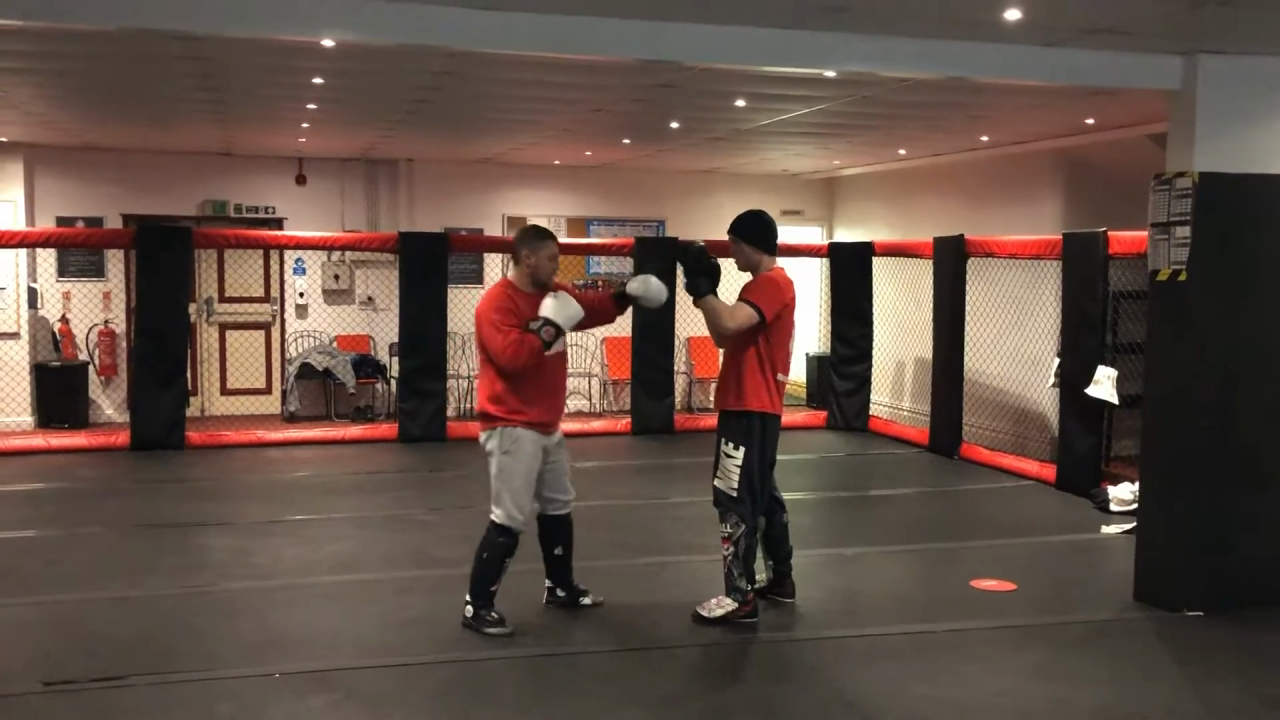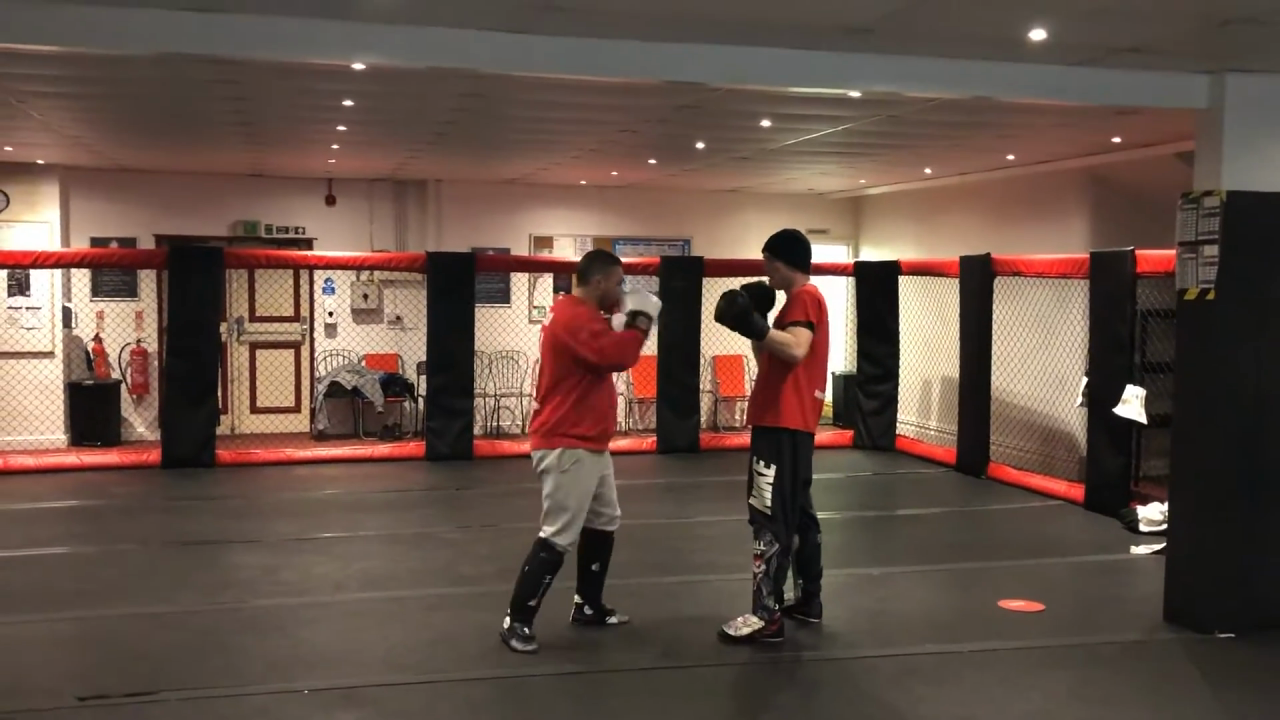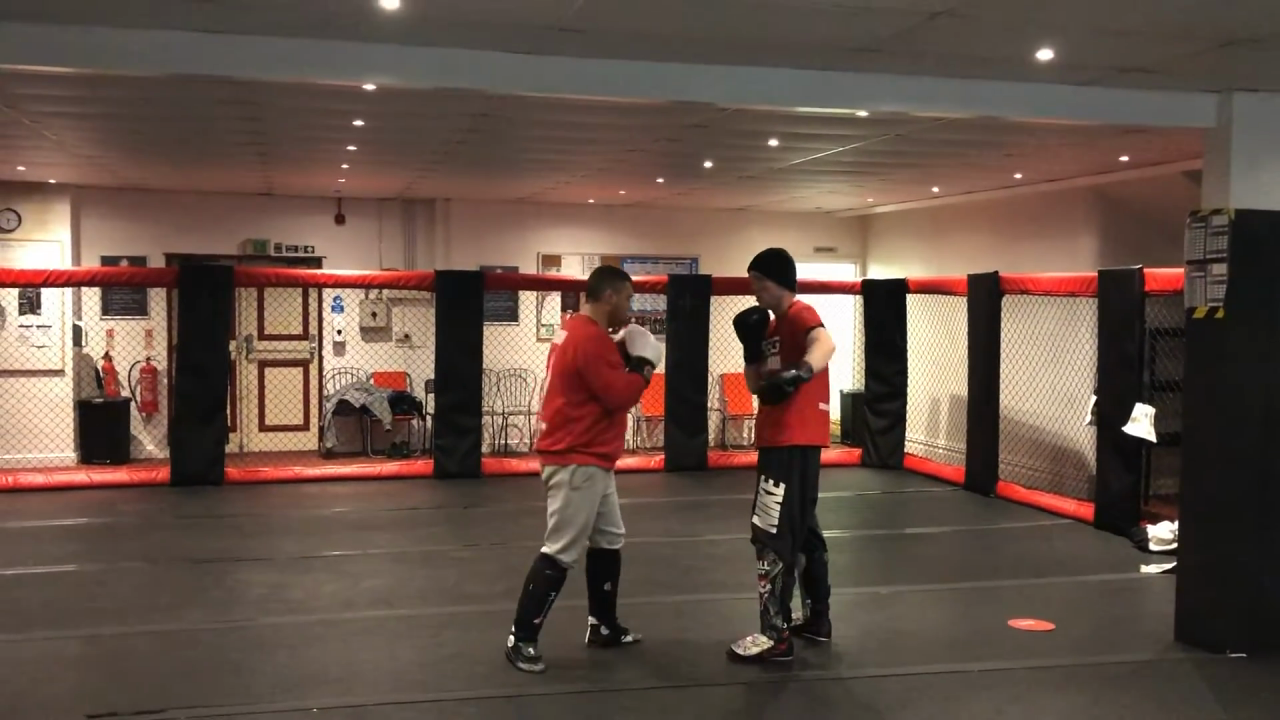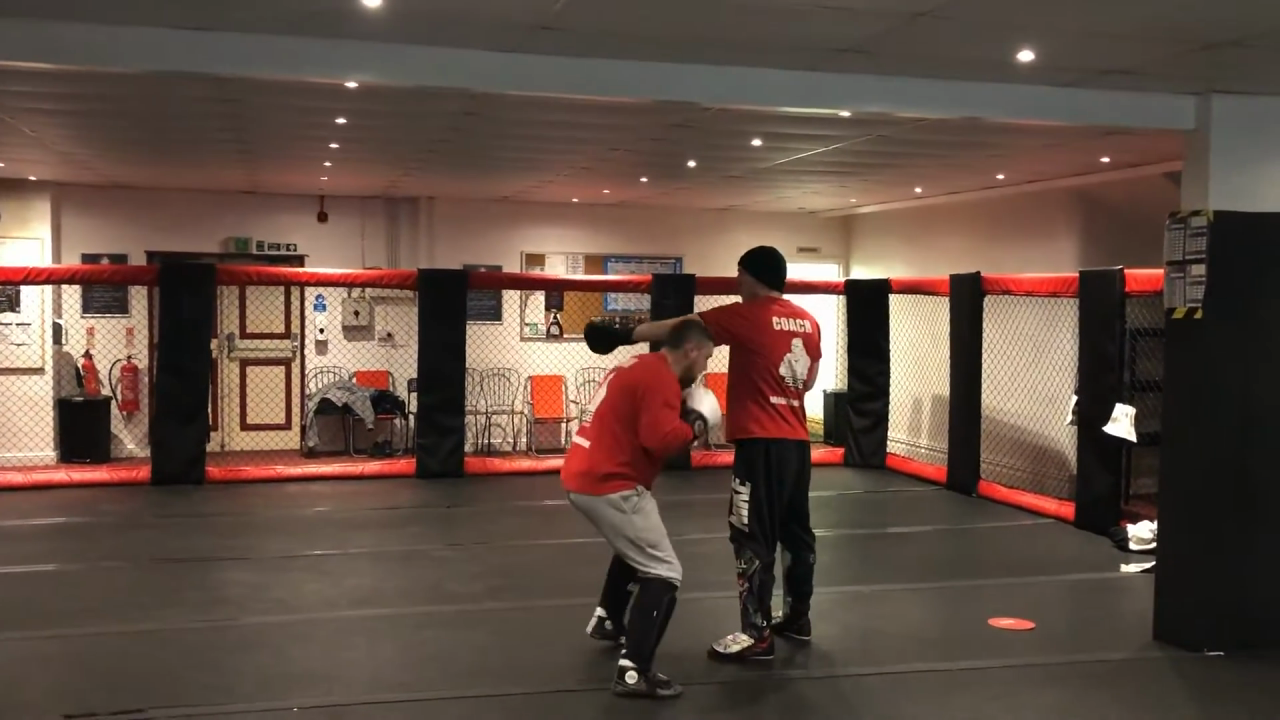
dt=1s
person 1, frame 1
left shoulder: (773, 283)
right shoulder: (758, 285)
left elbow: (729, 323)
right elbow: (724, 339)
left wrist: (696, 285)
right wrist: (707, 290)
left hip: (750, 409)
right hip: (755, 408)
left knee: (734, 498)
right knee: (763, 493)
left ankle: (740, 596)
right ankle: (780, 579)
person 1, frame 2
left shoulder: (804, 297)
right shoulder: (797, 301)
left elbow: (795, 350)
right elbow: (770, 361)
left wrist: (752, 324)
right wrist: (753, 322)
left hip: (783, 424)
right hip: (789, 424)
left knee: (770, 516)
right knee: (797, 512)
left ankle: (767, 614)
right ankle: (808, 600)
person 1, frame 3
left shoulder: (799, 315)
right shoulder: (772, 325)
left elbow: (825, 344)
right elbow: (756, 385)
left wrist: (801, 372)
right wrist: (752, 347)
left hip: (793, 443)
right hip: (786, 441)
left knee: (772, 535)
right knee: (802, 530)
left ankle: (775, 634)
right ankle: (817, 617)
person 1, frame 4
left shoulder: (746, 315)
right shoulder: (808, 322)
left elbow: (678, 328)
left wrist: (621, 335)
left hip: (761, 442)
right hip: (797, 441)
left knee: (753, 536)
right knee: (797, 531)
left ankle: (757, 633)
right ankle: (797, 616)
person 2, frame 1
left shoulder: (551, 293)
right shoulder: (495, 303)
left elbow: (594, 308)
right elbow: (512, 356)
left wrist: (628, 294)
right wrist: (551, 326)
left hip: (546, 425)
right hip: (512, 427)
left knee: (558, 507)
right knee: (509, 520)
left ankle: (560, 588)
right ankle: (477, 606)
person 2, frame 2
left shoulder: (574, 312)
right shoulder: (576, 317)
left elbow: (599, 347)
right elbow: (617, 356)
left wrist: (623, 324)
right wrist: (642, 317)
left hip: (585, 443)
right hip: (566, 445)
left knee: (604, 523)
right knee: (558, 536)
left ankle: (588, 606)
right ankle: (517, 620)
person 2, frame 3
left shoulder: (584, 332)
right shoulder: (590, 337)
right elbow: (619, 395)
left wrist: (623, 355)
right wrist: (644, 363)
left hip: (590, 461)
right hip: (576, 462)
left knee: (608, 542)
right knee: (561, 552)
left ankle: (603, 626)
right ankle: (522, 638)
person 2, frame 4
left shoulder: (636, 367)
right shoulder: (660, 378)
right elbow: (661, 439)
left wrist: (681, 417)
right wrist: (696, 424)
left hip: (580, 478)
right hip: (610, 485)
left knee: (633, 547)
right knee: (663, 574)
left ankle: (607, 620)
right ankle: (633, 671)
